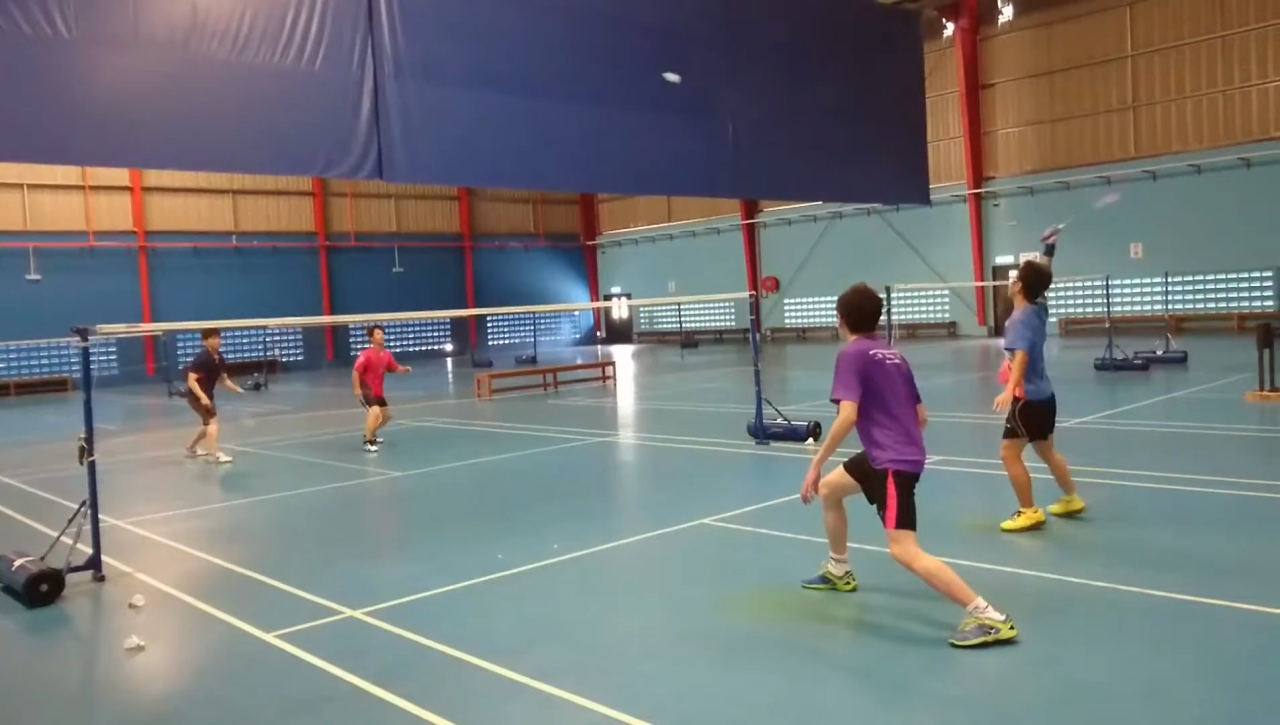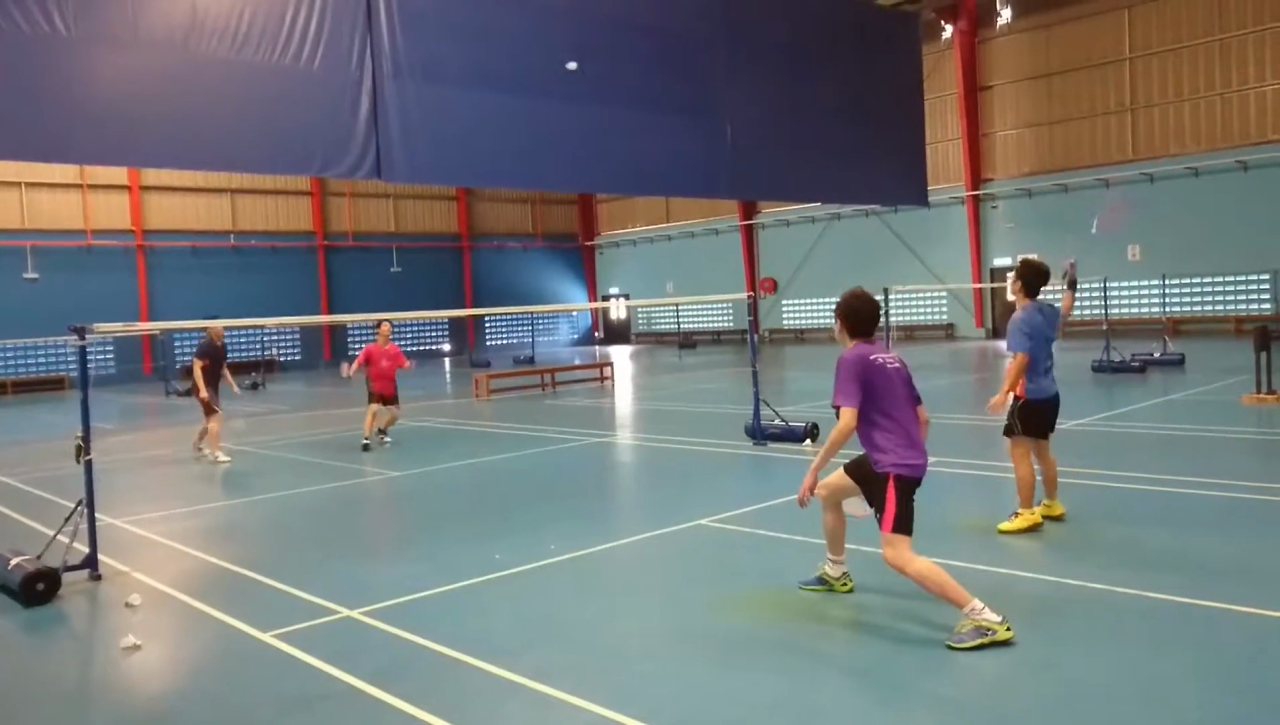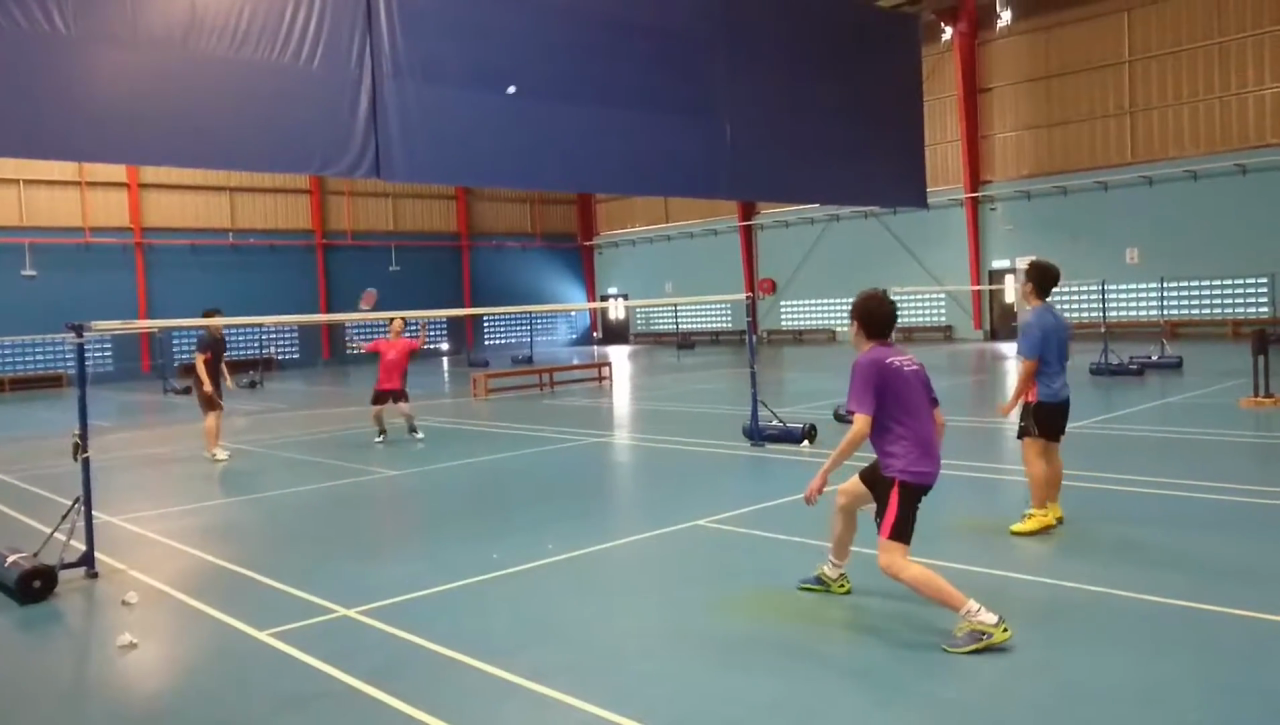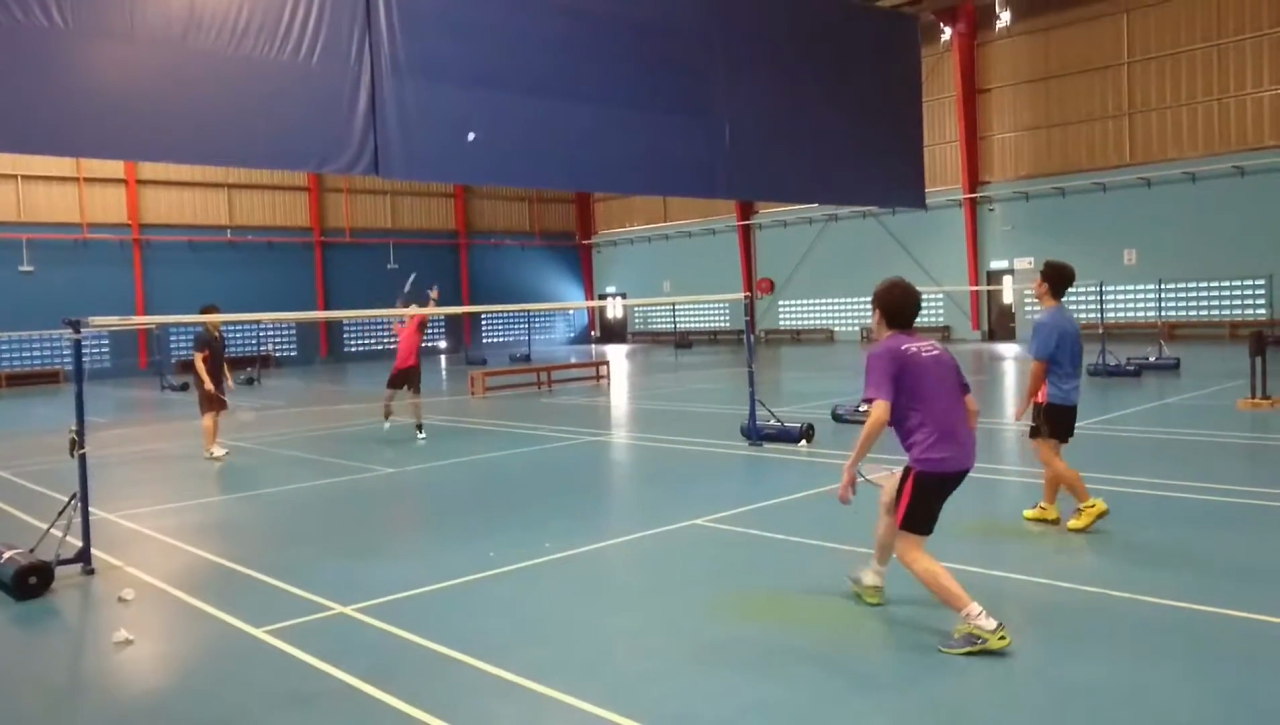
dt=0.2s
person 1, frame 1
left shoulder: (851, 355)
right shoulder: (893, 355)
left elbow: (847, 417)
right elbow: (921, 416)
left wrist: (816, 464)
left hip: (892, 461)
right hip: (883, 455)
left knee: (905, 551)
right knee: (828, 490)
left ankle: (989, 617)
right ankle: (839, 571)
person 1, frame 2
left shoulder: (852, 360)
right shoulder: (891, 358)
left elbow: (847, 423)
right elbow: (923, 418)
left wrist: (813, 469)
left hip: (894, 465)
right hip: (884, 458)
left knee: (898, 555)
right knee: (827, 492)
left ankle: (985, 618)
right ankle: (836, 572)
person 1, frame 3
left shoulder: (867, 363)
right shoulder: (909, 360)
left elbow: (861, 429)
right elbow: (939, 420)
left wrist: (824, 472)
left hip: (904, 470)
right hip: (921, 464)
left knee: (892, 562)
right knee: (845, 498)
left ankle: (982, 620)
right ankle: (834, 573)
person 1, frame 4
left shoulder: (883, 352)
right shoulder: (936, 349)
left elbow: (879, 417)
right elbow: (972, 407)
left wrist: (851, 466)
left hip: (929, 459)
right hip: (959, 456)
left knee: (909, 551)
right knee: (890, 501)
left ankle: (983, 625)
right ankle: (872, 580)
person 2, frame 1
left shoulder: (1022, 319)
right shoulder: (1038, 308)
left elbow: (1021, 358)
right elbow: (1041, 278)
left wrist: (1009, 390)
right wrist: (1049, 249)
left hip: (1027, 396)
right hip: (1043, 395)
left knee: (1010, 453)
right knee: (1046, 451)
left ankle: (1029, 512)
right ankle: (1070, 499)
person 2, frame 2
left shoulder: (1021, 319)
right shoulder: (1047, 312)
left elbow: (1022, 360)
right elbow: (1066, 310)
left wrist: (1004, 392)
right wrist: (1071, 285)
left hip: (1029, 394)
right hip: (1049, 393)
left knee: (1020, 453)
right knee: (1043, 451)
left ankle: (1027, 513)
right ankle: (1052, 504)
person 2, frame 3
left shoulder: (1031, 321)
right shoulder: (1058, 319)
left elbow: (1029, 366)
left wrist: (1013, 399)
left hip: (1040, 397)
right hip: (1060, 395)
left knee: (1033, 455)
right knee: (1051, 453)
left ankle: (1040, 514)
right ankle: (1051, 507)
person 2, frame 4
left shoulder: (1045, 321)
right shoulder: (1069, 319)
left elbow: (1039, 367)
left wrist: (1026, 400)
left hip: (1051, 398)
right hip: (1068, 397)
left knee: (1048, 456)
right knee: (1052, 454)
left ankle: (1089, 505)
right ankle: (1047, 507)
